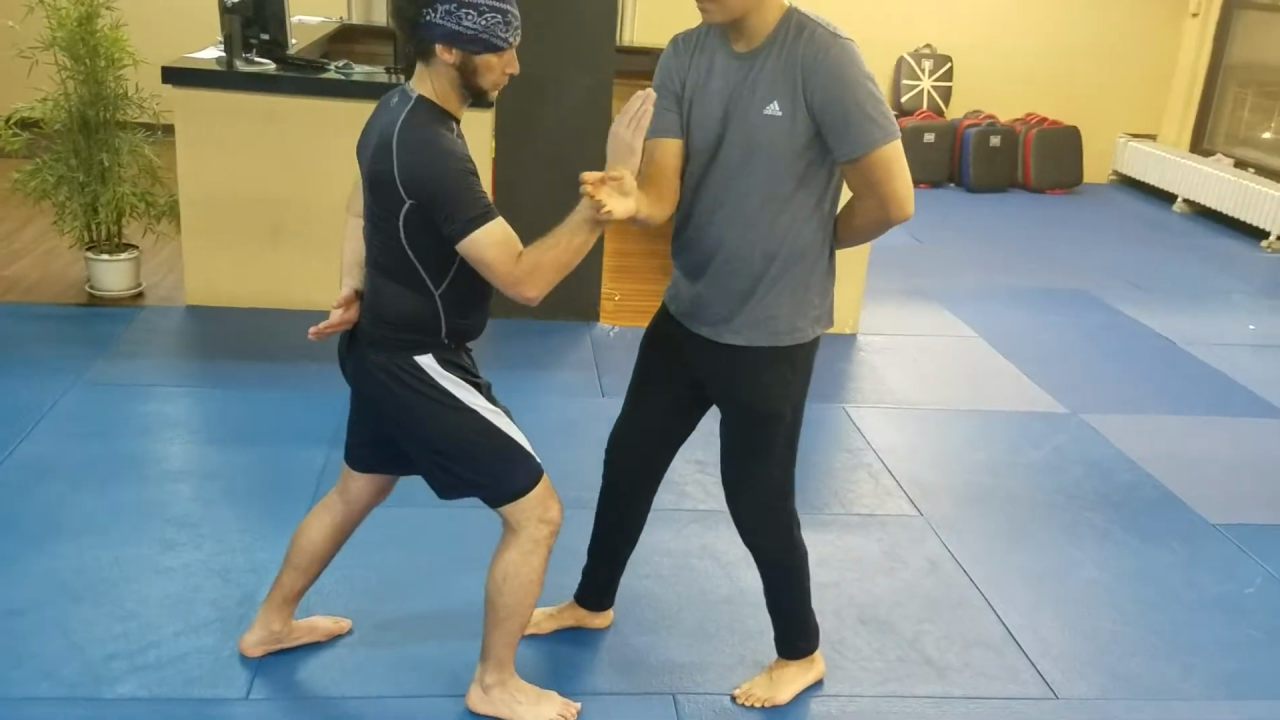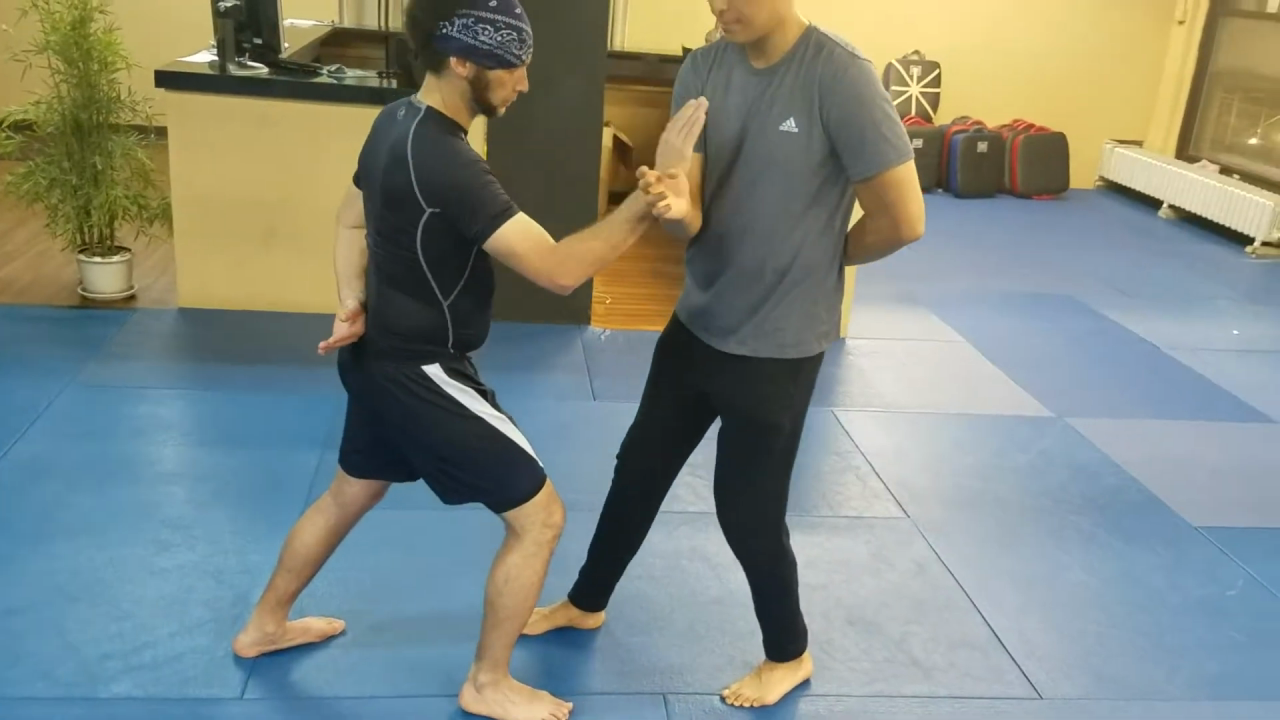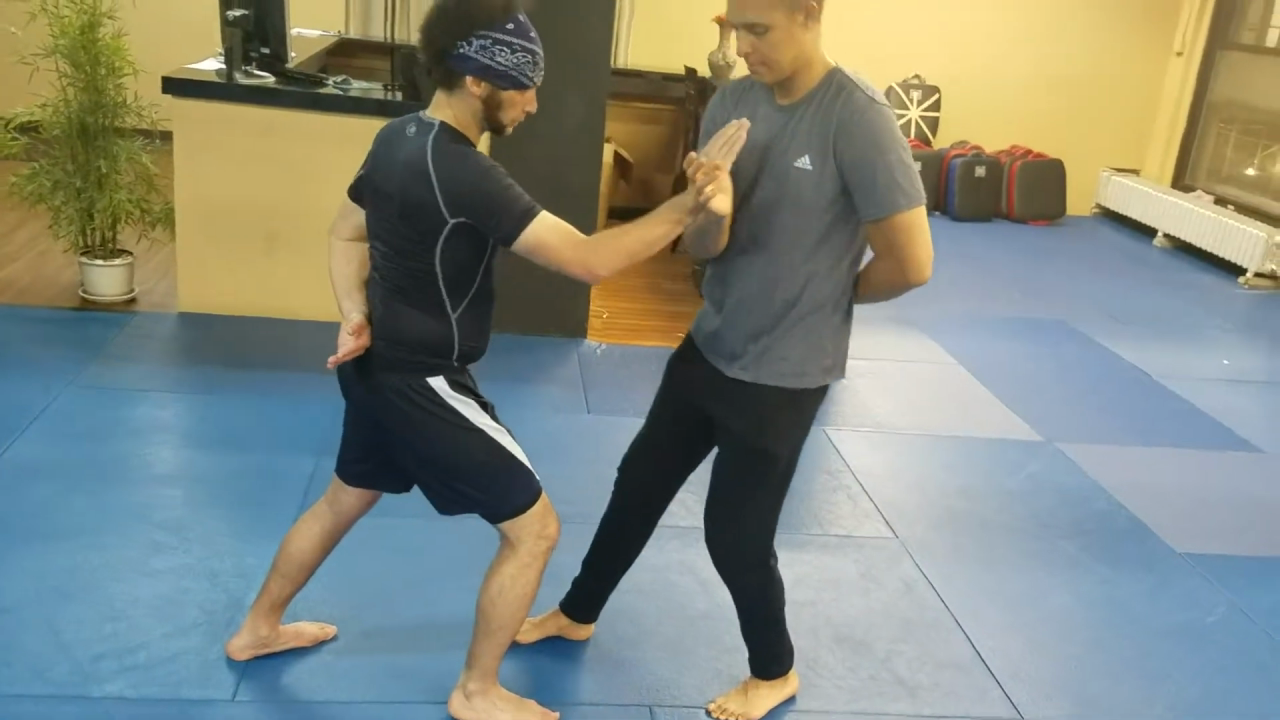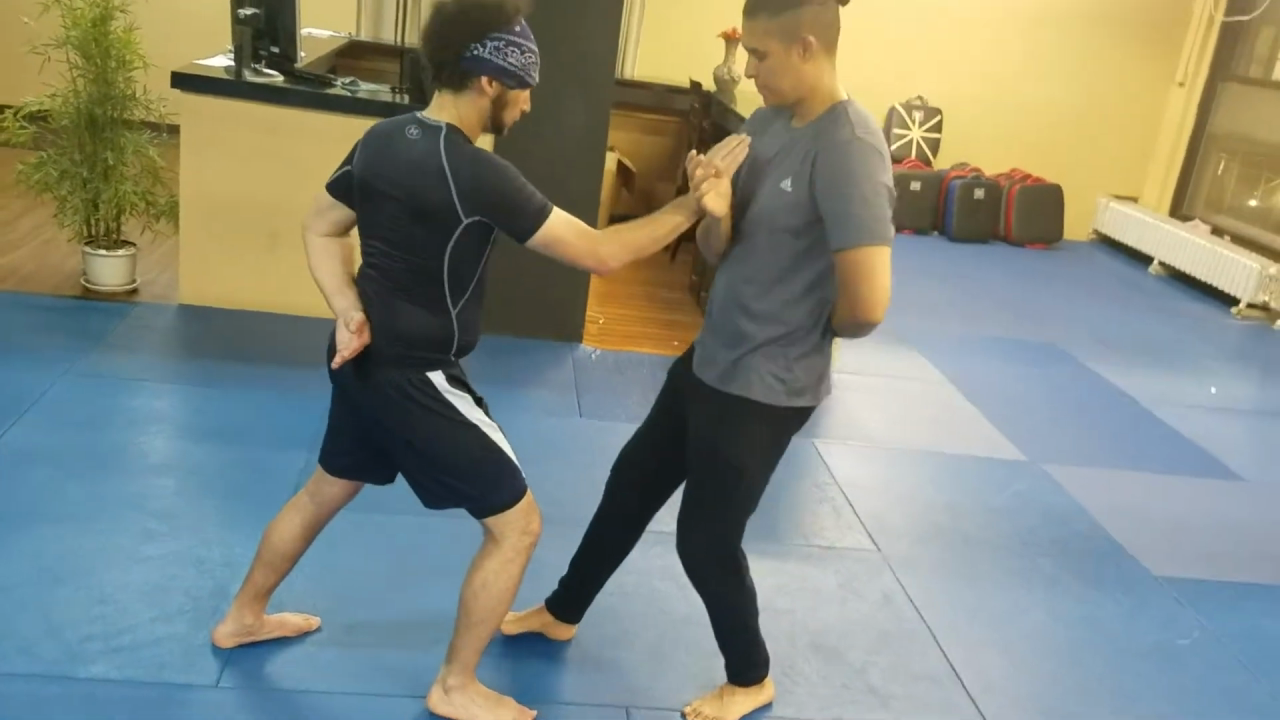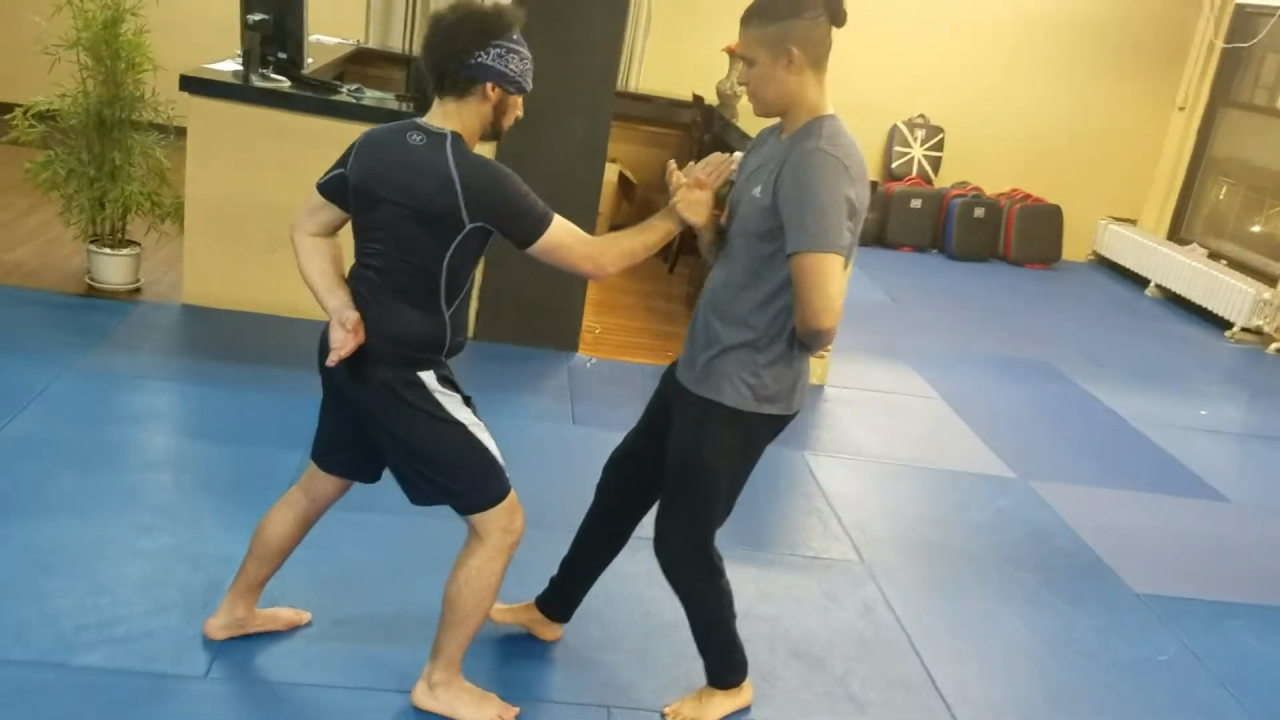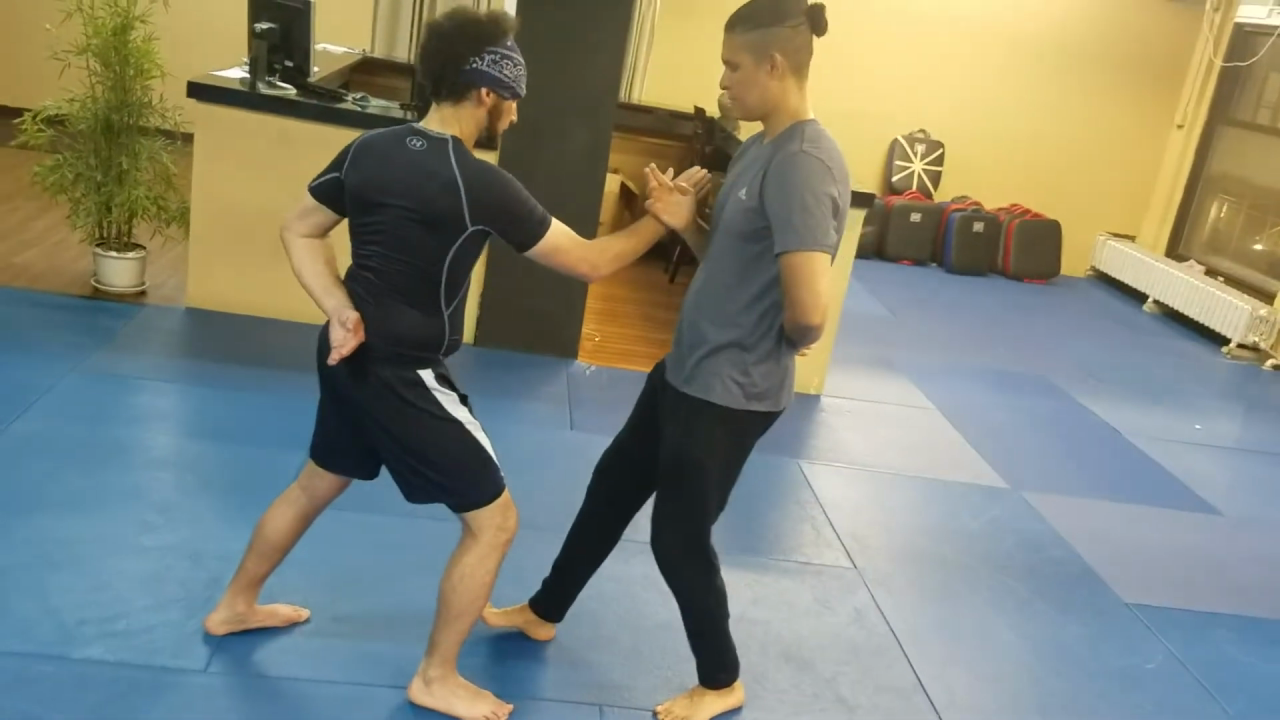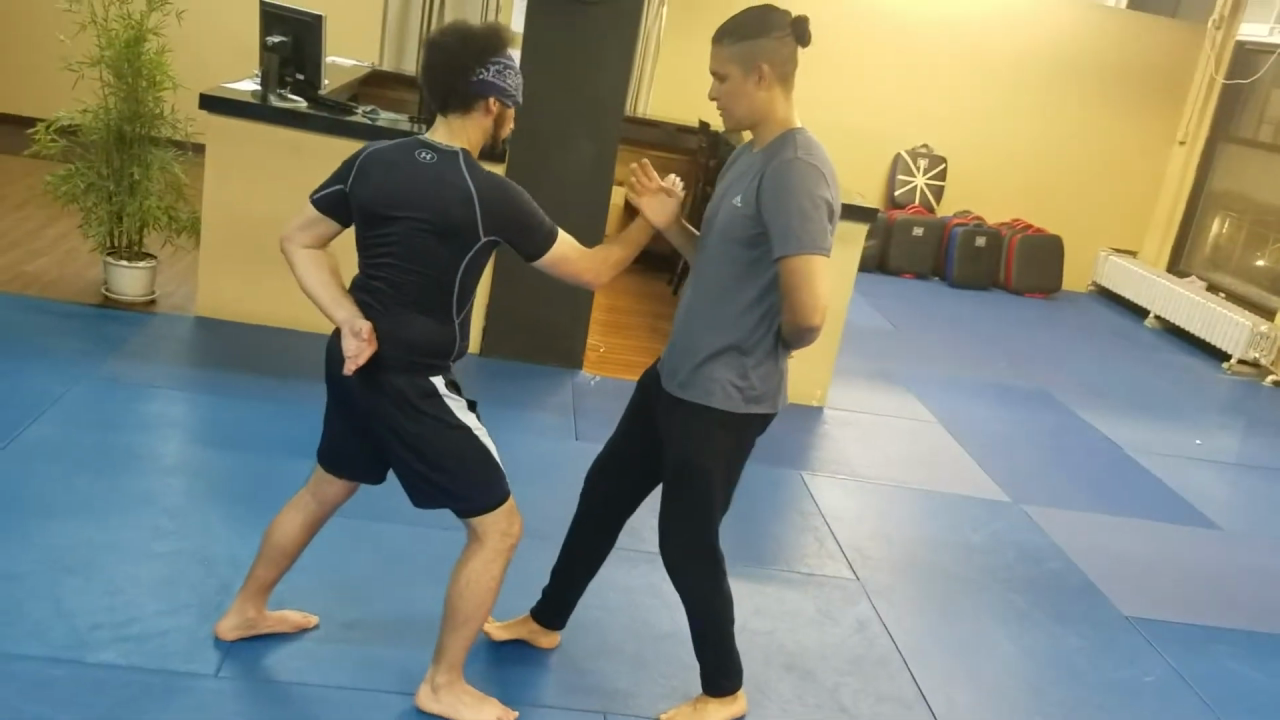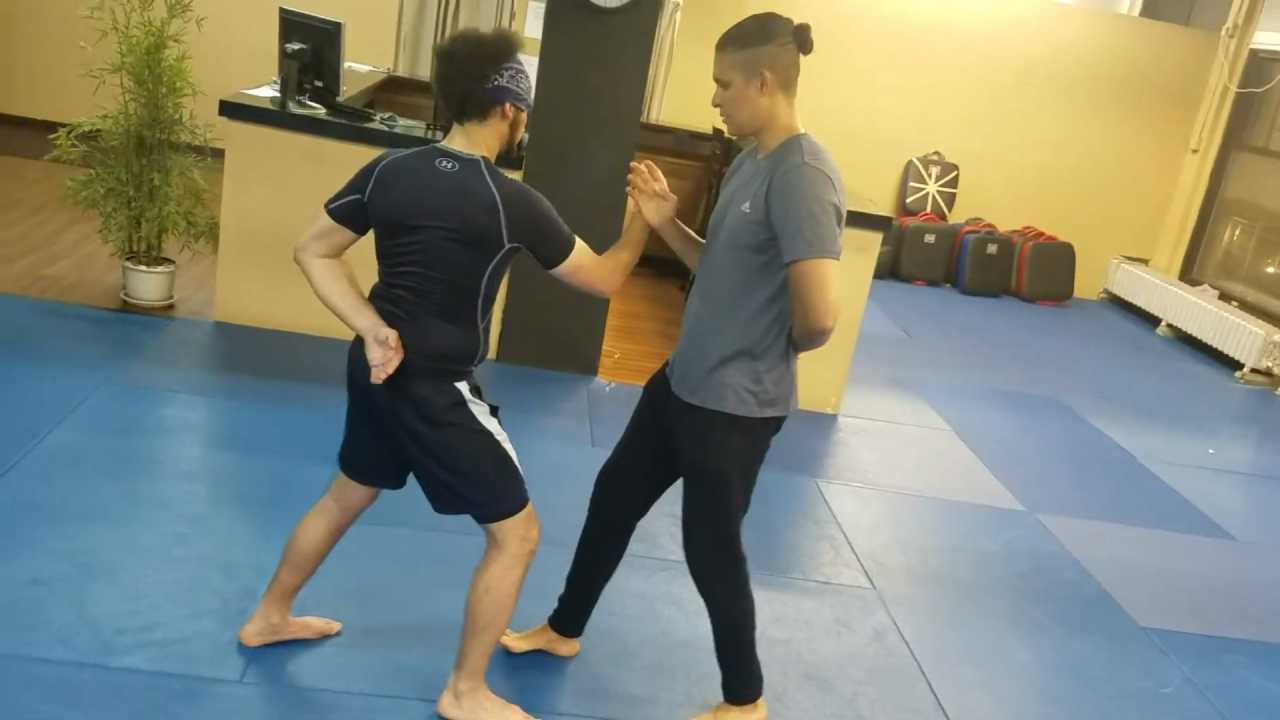
dt=0.3s
person 1, frame 1
left shoulder: (822, 57)
left elbow: (892, 200)
right elbow: (664, 191)
left wrist: (803, 245)
right wrist: (629, 199)
left hip: (771, 332)
right hip: (686, 313)
left knee: (758, 502)
right knee: (629, 458)
left ankle: (801, 653)
right ankle: (592, 602)
person 1, frame 2
left shoulder: (839, 78)
right shoulder: (703, 71)
left elbow: (903, 221)
right elbow: (691, 221)
left wrist: (816, 257)
right wrist: (676, 207)
left hip: (778, 344)
right hip: (698, 323)
left knee: (747, 511)
right knee: (639, 465)
left ankle: (789, 655)
right ankle: (586, 602)
person 1, frame 3
left shoulder: (858, 120)
right shoulder: (731, 103)
left elbow: (911, 264)
right elbow: (704, 247)
left wrist: (826, 293)
right wrist: (710, 214)
left hip: (782, 372)
right hip: (708, 347)
left knee: (735, 534)
right knee: (640, 481)
right ankle: (577, 613)
person 1, frame 4
left shoulder: (848, 150)
right shoulder: (766, 125)
left elbow: (866, 306)
right elbow: (720, 253)
left wrist: (808, 329)
right wrist: (713, 210)
left hip: (765, 385)
right hip: (710, 359)
left knee: (705, 537)
right knee: (630, 483)
right ankle: (561, 612)
person 1, frame 5
left shoulder: (821, 161)
right shoulder: (769, 142)
left elbow: (820, 315)
left wrist: (798, 344)
right wrist: (698, 220)
left hip: (743, 391)
right hip: (699, 368)
left knee: (682, 539)
right knee: (621, 486)
right ankle: (550, 611)
person 1, frame 6
left shoulder: (804, 163)
right shoulder: (758, 147)
left elbow: (808, 310)
left wrist: (776, 345)
right wrist: (683, 222)
left hip: (730, 391)
right hip: (686, 368)
left knee: (678, 537)
right knee: (611, 487)
right ankle: (543, 611)
person 1, frame 7
left shoulder: (796, 170)
right shoulder: (746, 155)
left elbow: (807, 312)
left wrist: (767, 346)
right wrist: (669, 224)
left hip: (725, 397)
right hip: (677, 375)
left knee: (687, 543)
right knee: (604, 491)
right ankle: (545, 621)
person 1, frame 8
left shoulder: (802, 175)
right shoulder: (748, 162)
left elbow: (819, 315)
left wrist: (772, 348)
right wrist: (667, 223)
left hip: (736, 403)
right hip: (684, 380)
left knee: (711, 549)
right knee: (614, 496)
right ankle: (563, 629)
person 2, frame 1
left shoulder: (398, 111)
right shoulder: (430, 151)
left elbow: (360, 211)
right elbow: (524, 280)
left wrist: (355, 291)
left hip: (383, 349)
right hip: (419, 364)
left knee: (358, 490)
right knee: (536, 513)
left ankle: (269, 623)
person 2, frame 2
left shoulder: (396, 123)
right shoulder: (442, 162)
left elbow: (352, 222)
right elbow: (559, 270)
left wrist: (353, 305)
right wrist: (647, 196)
left hip: (378, 356)
right hip: (422, 373)
left knee: (350, 492)
right knee: (539, 516)
left ankle: (264, 625)
person 2, frame 3
left shoulder: (396, 139)
right shoulder: (464, 175)
left elbow: (347, 235)
right elbow: (590, 260)
left wrist: (355, 317)
right wrist: (691, 201)
left hip: (378, 367)
right hip: (424, 385)
left knee: (344, 499)
right knee: (534, 528)
left ankle: (257, 628)
person 2, frame 4
left shoulder: (380, 140)
right shoulder: (477, 176)
left elbow: (321, 230)
right elbow: (599, 253)
left wrist: (349, 314)
right wrist: (693, 202)
left hip: (364, 360)
right hip: (417, 379)
left knee: (324, 490)
right knee: (516, 525)
left ankle: (242, 617)
person 2, frame 5
left shoulder: (374, 144)
right shoulder: (479, 182)
left elbow: (309, 230)
right elbow: (595, 259)
left wrist: (342, 312)
right wrist: (677, 214)
left hip: (355, 359)
right hip: (407, 375)
left knee: (318, 485)
right knee: (499, 523)
left ankle: (234, 610)
person 2, frame 6
left shoulder: (368, 149)
right shoulder: (481, 186)
left elbow: (300, 232)
right elbow: (589, 262)
left wrist: (340, 310)
right wrist: (663, 218)
left hip: (349, 357)
right hip: (404, 375)
left knee: (316, 483)
right knee: (493, 521)
left ankle: (235, 605)
person 2, frame 7
left shoulder: (370, 161)
right shoulder: (489, 196)
left elbow: (299, 242)
right elbow: (589, 270)
left wrist: (350, 320)
right wrist: (648, 222)
left hip: (356, 362)
right hip: (412, 380)
left knee: (325, 487)
right knee: (497, 527)
left ankle: (244, 611)
person 2, frame 8
left shoulder: (387, 171)
right shoulder: (512, 203)
left elbow: (313, 252)
right elbow: (603, 279)
left wrist: (372, 329)
right wrist: (644, 219)
left hip: (377, 367)
right hip: (435, 388)
left knee: (347, 494)
right knee: (515, 533)
left ankle: (269, 617)
